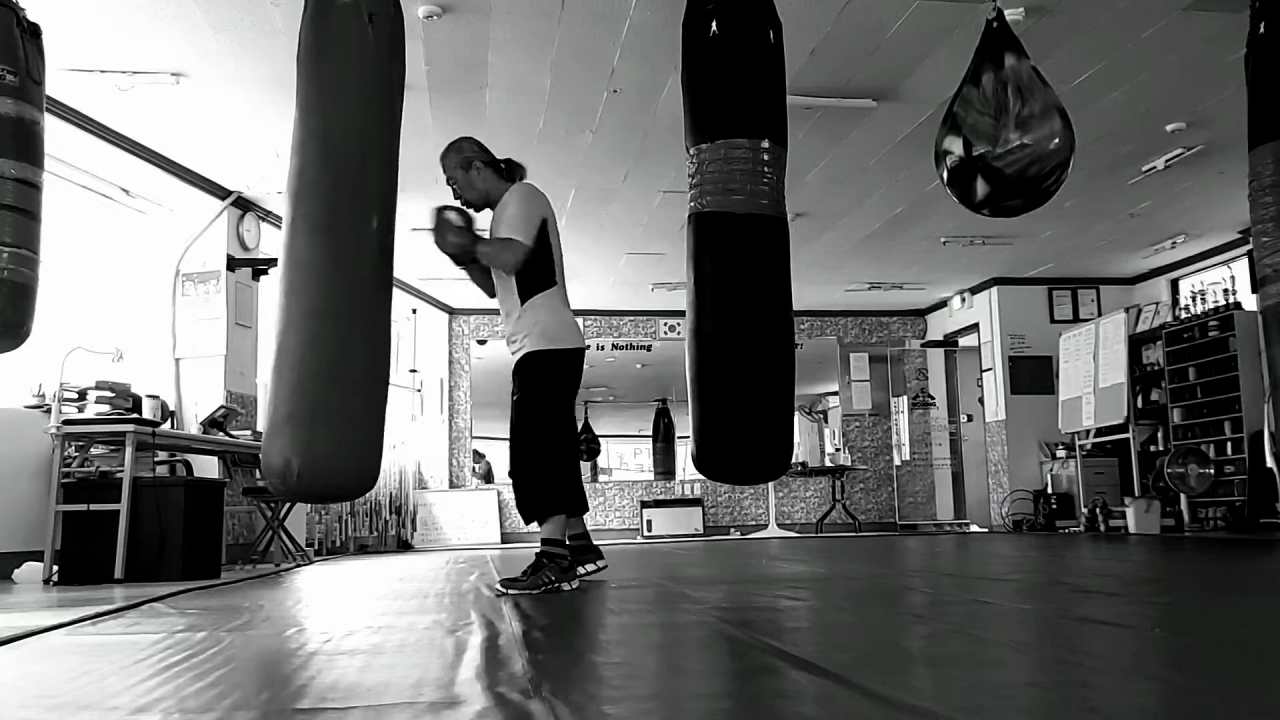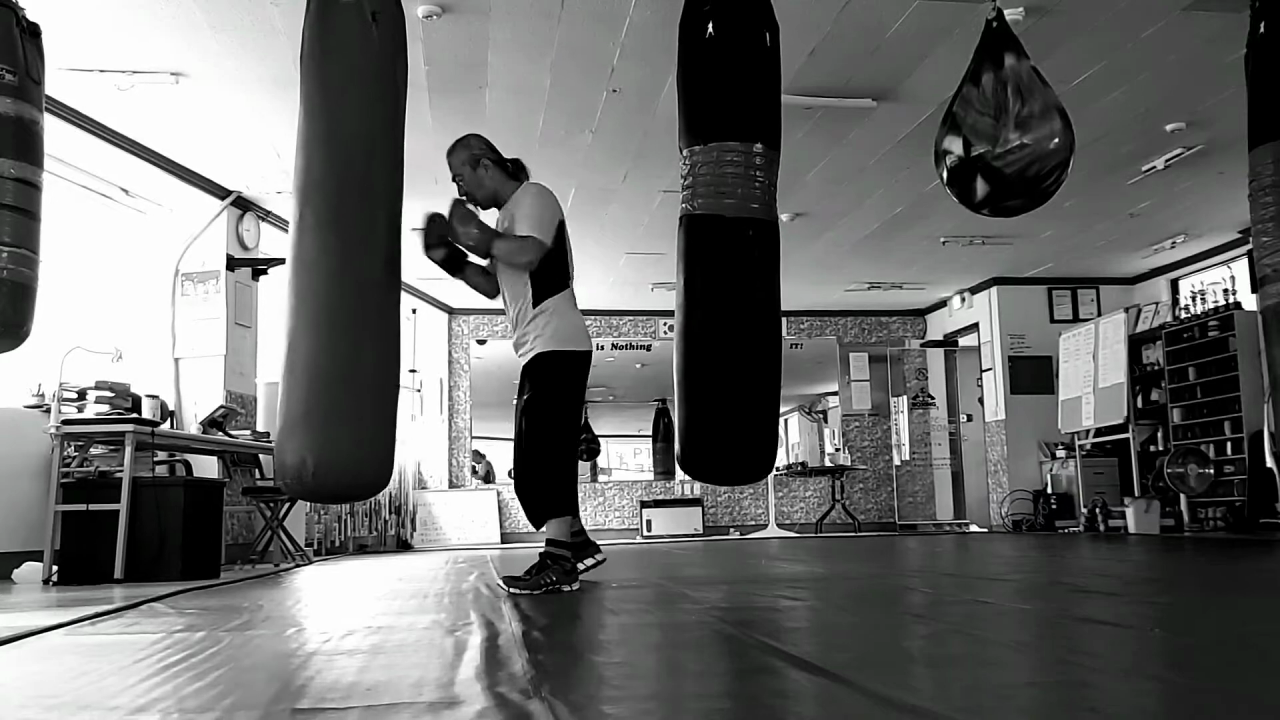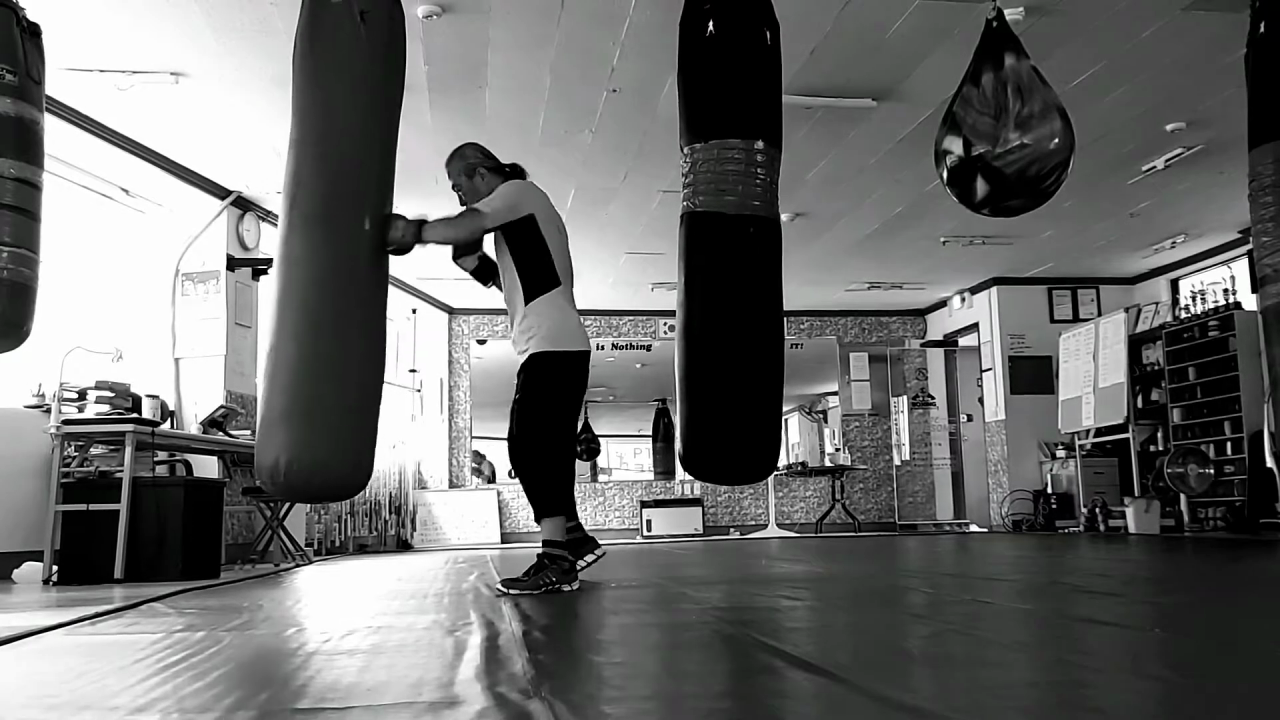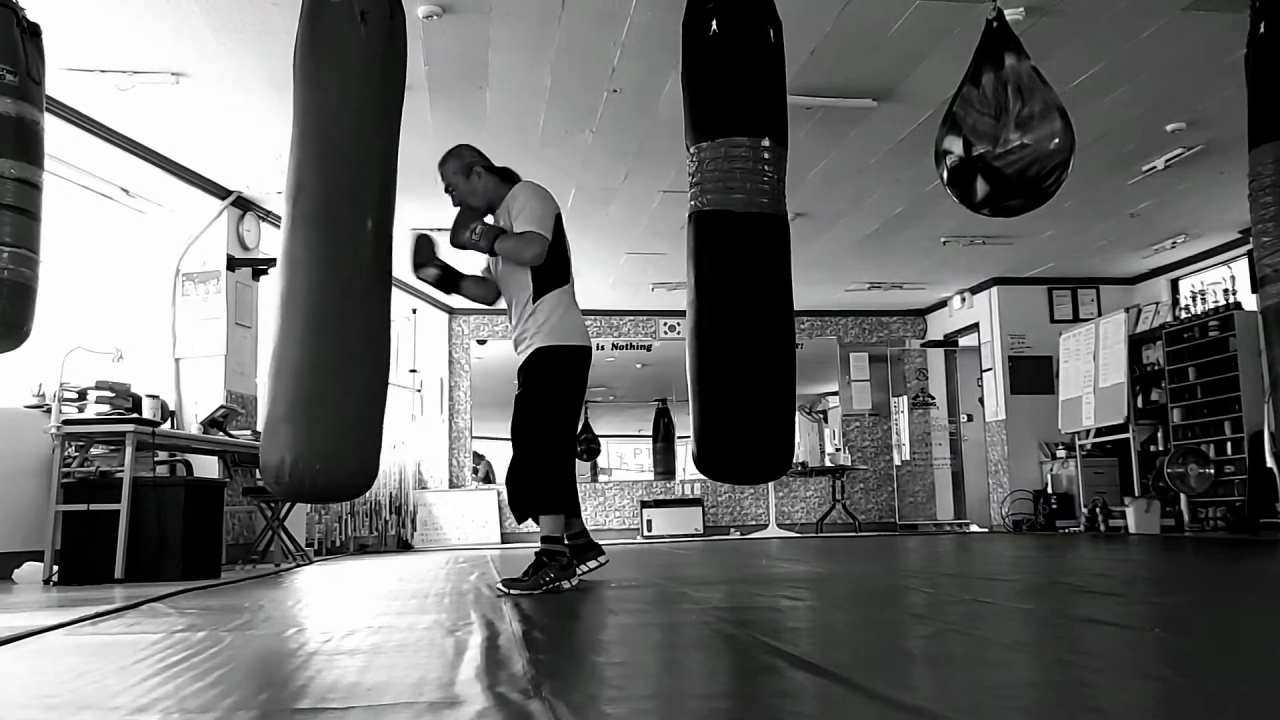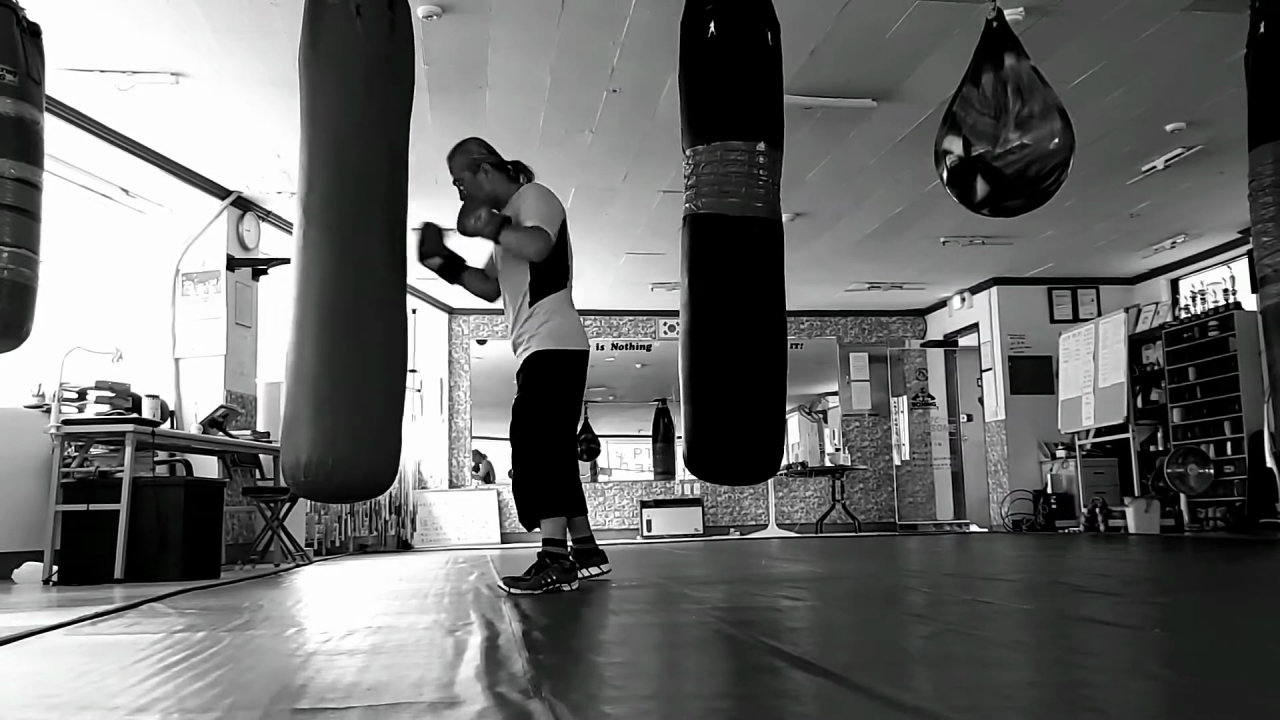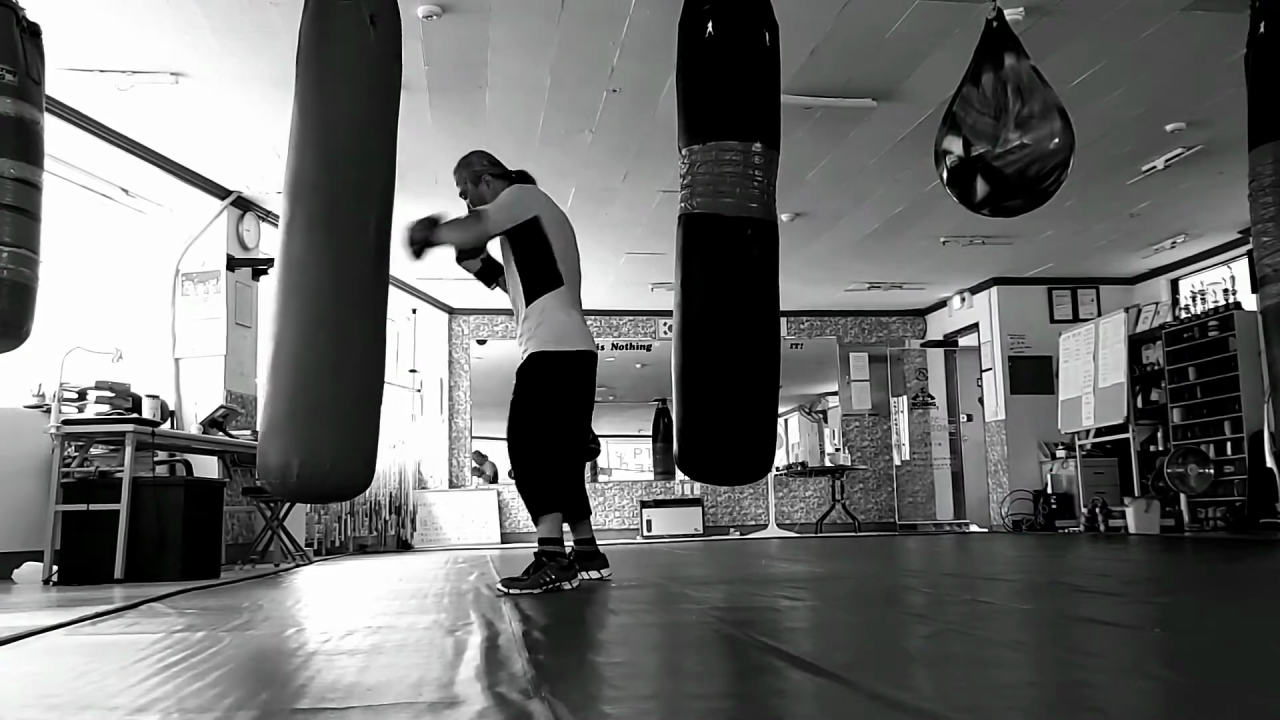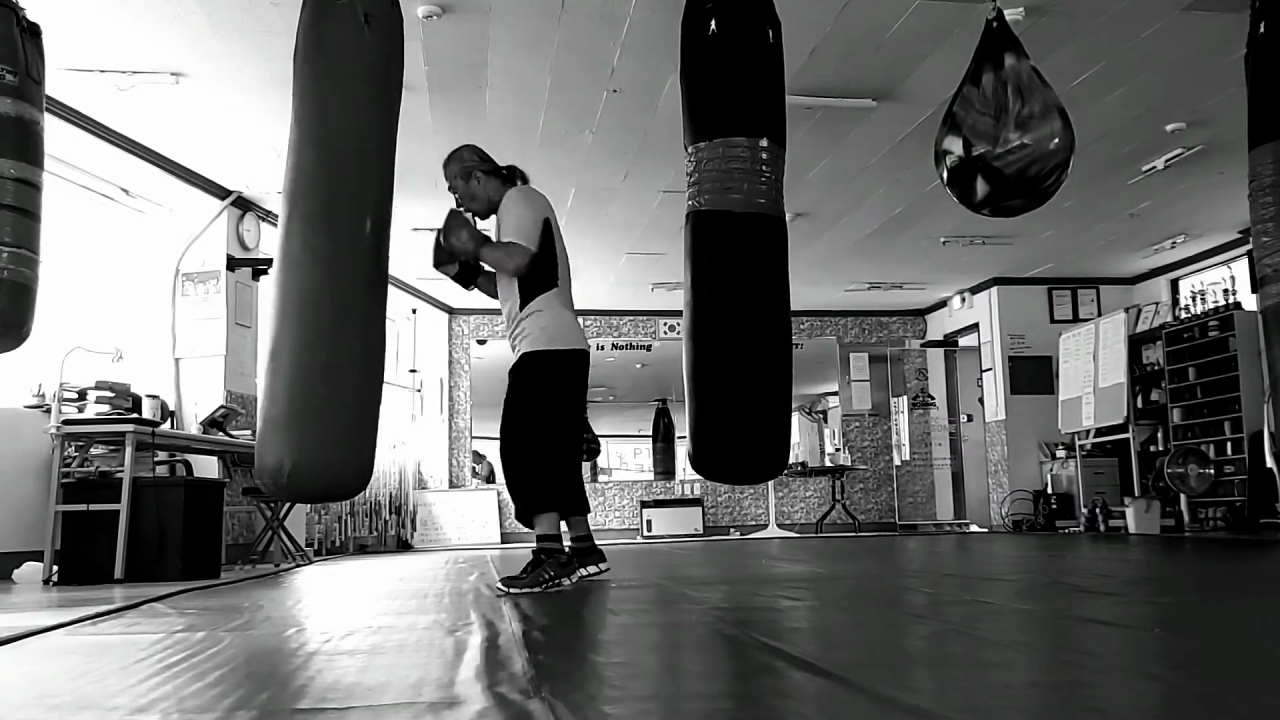
dt=0.7s
person 1, frame 1
left shoulder: (521, 197)
right shoulder: (505, 213)
left elbow: (510, 258)
right elbow: (502, 286)
left wrist: (465, 242)
right wrist: (468, 257)
left hip: (547, 345)
right hip: (538, 349)
left knee: (538, 450)
right knee: (543, 450)
left ankle: (555, 559)
right ankle: (578, 547)
person 1, frame 2
left shoulder: (531, 196)
right shoulder: (512, 211)
left elbow: (529, 254)
right elbow: (491, 287)
left wrist: (477, 238)
right wrist: (448, 255)
left hip: (556, 347)
right hip: (538, 352)
left knee: (546, 451)
right knee: (534, 455)
left ankle: (558, 560)
right ankle: (576, 545)
person 1, frame 3
left shoulder: (518, 192)
right shoulder: (513, 208)
left elbow: (464, 228)
right elbow: (516, 280)
left wrist: (413, 232)
right wrist: (479, 264)
left hip: (552, 346)
right hip: (547, 348)
left knee: (539, 448)
right knee: (534, 448)
left ankle: (555, 561)
right ankle: (575, 541)
person 1, frame 4
left shoulder: (526, 195)
right shoulder: (504, 214)
left elbow: (536, 251)
right elbow: (490, 290)
left wrist: (483, 237)
right wrist: (439, 274)
left hip: (557, 343)
right hip: (542, 347)
left knee: (538, 447)
right knee: (542, 448)
left ankle: (553, 559)
right ankle: (579, 546)
person 1, frame 5
left shoulder: (534, 196)
right shoulder: (506, 218)
left elbow: (535, 248)
right elbow: (492, 287)
left wrist: (490, 226)
right wrist: (444, 261)
left hip: (552, 347)
right hip: (548, 349)
left knee: (537, 448)
right knee: (552, 451)
left ankle: (554, 560)
right ankle: (585, 550)
person 1, frame 6
left shoulder: (518, 198)
right shoulder: (542, 212)
left elbow: (467, 232)
left wrist: (428, 232)
right wrist: (488, 265)
left hip: (554, 346)
right hip: (572, 348)
left knee: (530, 447)
right knee: (560, 454)
left ankle: (551, 559)
right ankle: (584, 552)
person 1, frame 7
left shoulder: (521, 199)
right shoulder: (517, 210)
left elbow: (515, 260)
right elbow: (508, 284)
left wrist: (474, 247)
right wrist: (469, 269)
left hip: (547, 346)
right hip: (556, 349)
left knee: (524, 448)
right knee: (554, 451)
left ankle: (550, 556)
right ankle: (583, 548)
